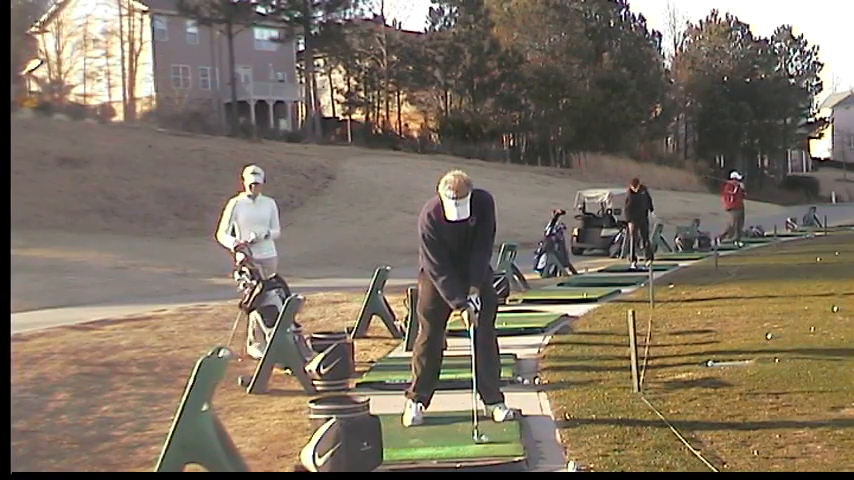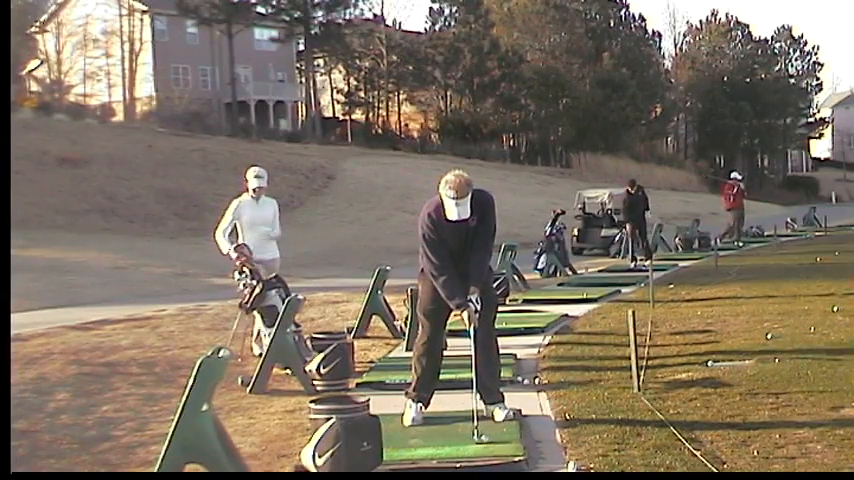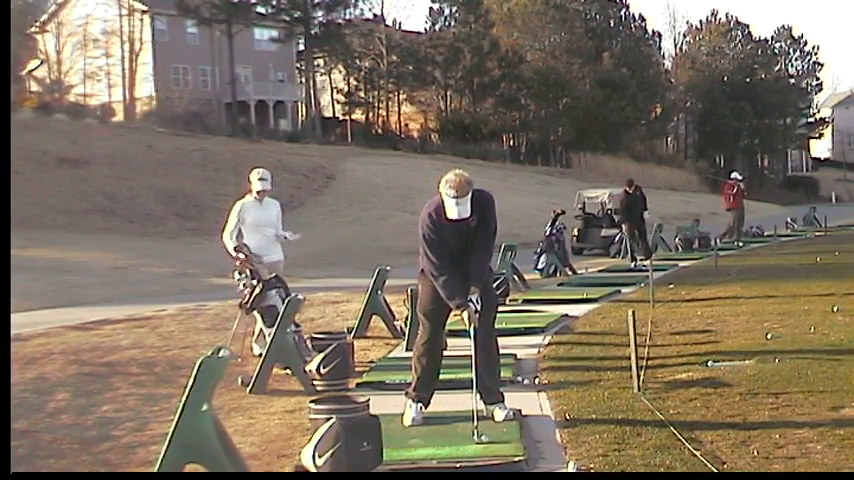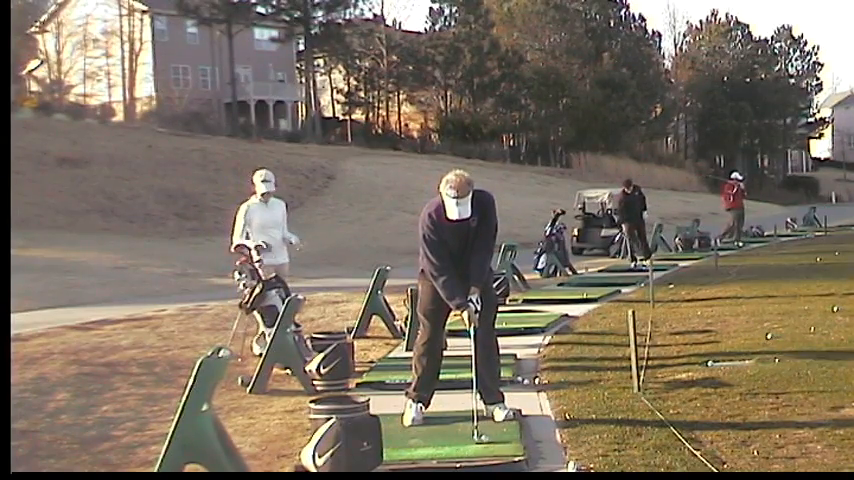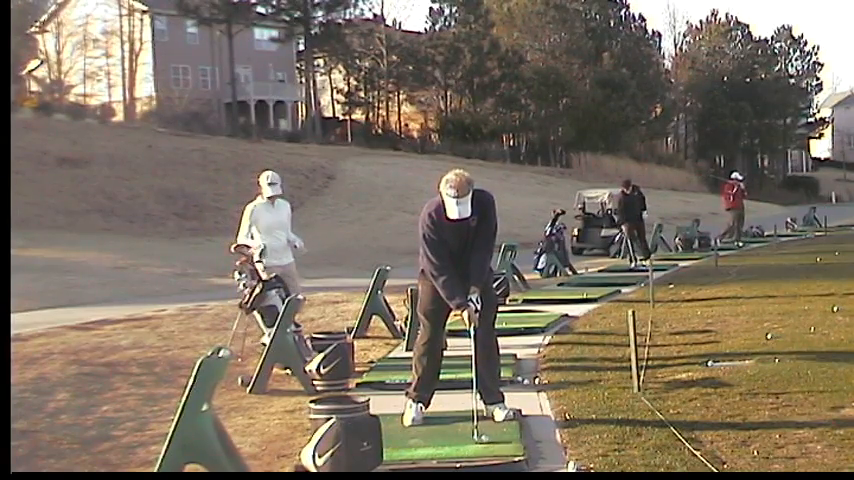
dt=0.2s
person 1, frame 1
left shoulder: (484, 202)
right shoulder: (429, 215)
left elbow: (483, 249)
right elbow: (437, 267)
left wrist: (474, 291)
right wrist: (459, 304)
left hip: (477, 274)
right hip: (437, 277)
left knee: (485, 335)
right knee: (429, 336)
left ankle: (493, 399)
right ankle: (416, 400)
person 1, frame 2
left shoulder: (484, 202)
right shoulder: (429, 215)
left elbow: (483, 249)
right elbow: (437, 267)
left wrist: (474, 291)
right wrist: (459, 304)
left hip: (477, 273)
right hip: (437, 277)
left knee: (485, 335)
right knee: (429, 336)
left ankle: (493, 399)
right ankle: (416, 400)
person 1, frame 3
left shoulder: (485, 202)
right shoulder: (430, 215)
left elbow: (484, 249)
right elbow: (438, 267)
left wrist: (475, 290)
right wrist: (460, 304)
left hip: (477, 274)
right hip: (437, 277)
left knee: (485, 335)
right knee: (429, 335)
left ankle: (493, 400)
right ankle: (416, 400)
person 1, frame 4
left shoulder: (485, 203)
right shoulder: (431, 215)
left elbow: (484, 249)
right elbow: (438, 268)
left wrist: (475, 291)
right wrist: (460, 304)
left hip: (477, 274)
right hip: (437, 277)
left knee: (485, 335)
right knee: (429, 335)
left ankle: (493, 400)
right ankle: (416, 400)
person 1, frame 5
left shoulder: (485, 203)
right shoulder: (431, 215)
left elbow: (483, 249)
right elbow: (438, 267)
left wrist: (475, 291)
right wrist: (460, 304)
left hip: (477, 275)
right hip: (437, 277)
left knee: (485, 335)
right knee: (429, 335)
left ankle: (493, 400)
right ankle: (416, 400)
person 2, frame 1
left shoulder: (270, 203)
right shoulder: (235, 204)
left elbow: (277, 231)
right elbow: (222, 234)
left wrist: (263, 234)
right wrist: (236, 244)
left hip: (269, 256)
left ankle: (261, 341)
right ankle: (255, 343)
person 2, frame 2
left shoulder: (272, 204)
right shoulder: (238, 204)
left elbow: (276, 231)
right elbow: (220, 232)
left wrist: (274, 233)
right wrist: (230, 251)
left hip: (271, 257)
right hip: (249, 259)
left ankle: (259, 341)
right ankle: (265, 343)
person 2, frame 3
left shoulder: (274, 205)
right shoulder: (242, 206)
left elbow: (278, 232)
right elbow: (227, 235)
left wrist: (287, 235)
right wrist: (236, 252)
left hip: (276, 259)
right hip: (255, 262)
left ankle: (259, 343)
right ankle: (262, 344)
person 2, frame 4
left shoulder: (280, 205)
right shoulder: (247, 208)
right elbow: (237, 239)
left wrist: (292, 238)
right wrist: (253, 245)
left hip: (281, 260)
right hip: (261, 263)
left ankle: (262, 340)
person 2, frame 5
left shoulder: (285, 206)
right shoulder: (253, 209)
right elbow: (242, 239)
left wrist: (297, 242)
right wrist: (255, 246)
left hip: (287, 263)
right hip: (267, 265)
